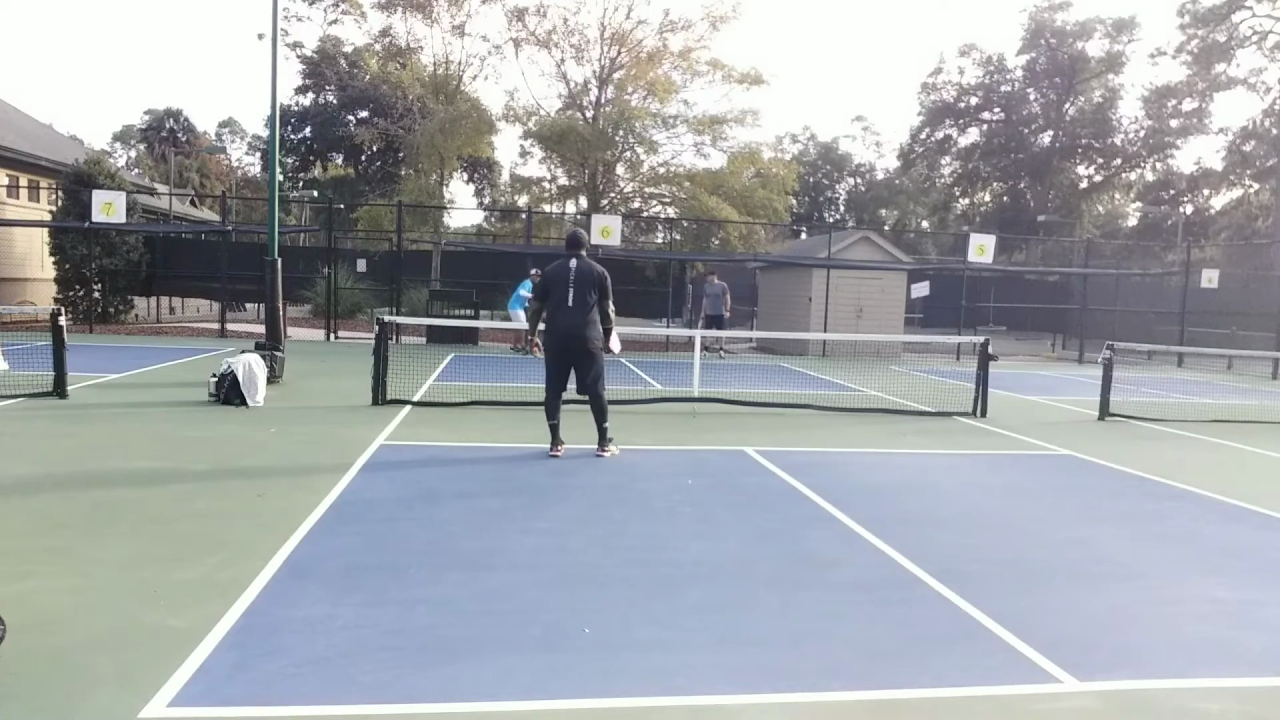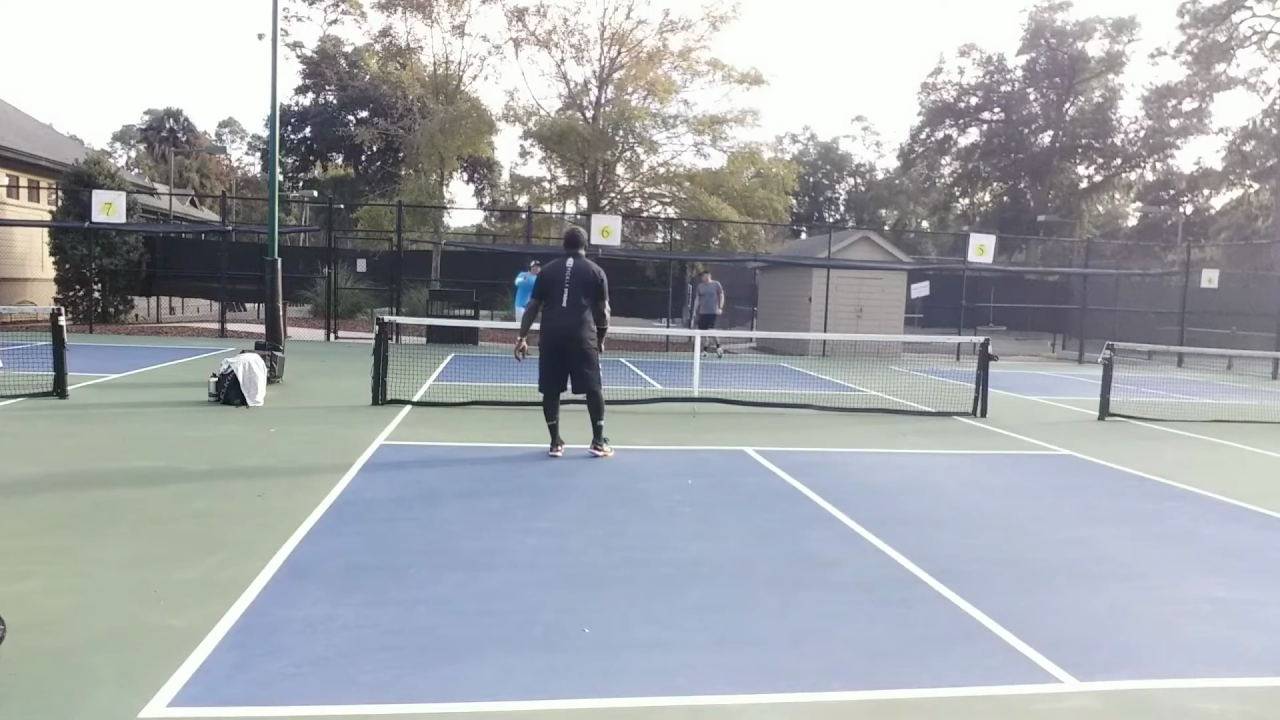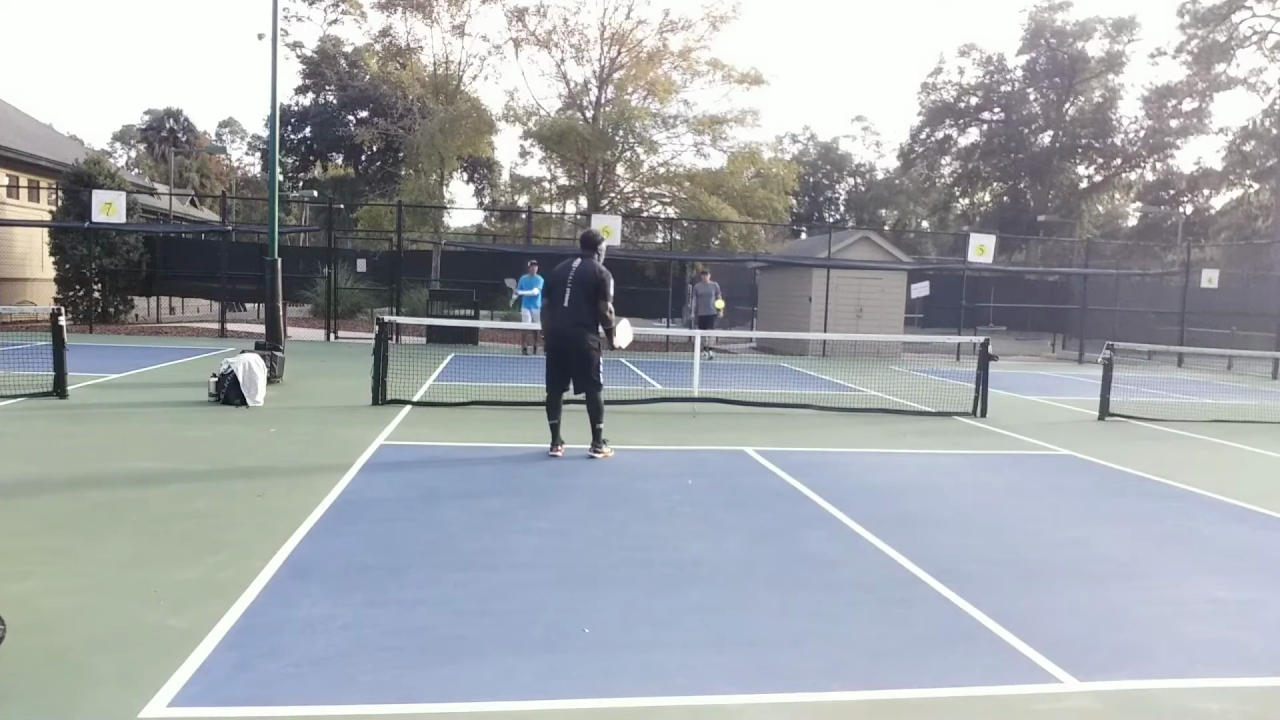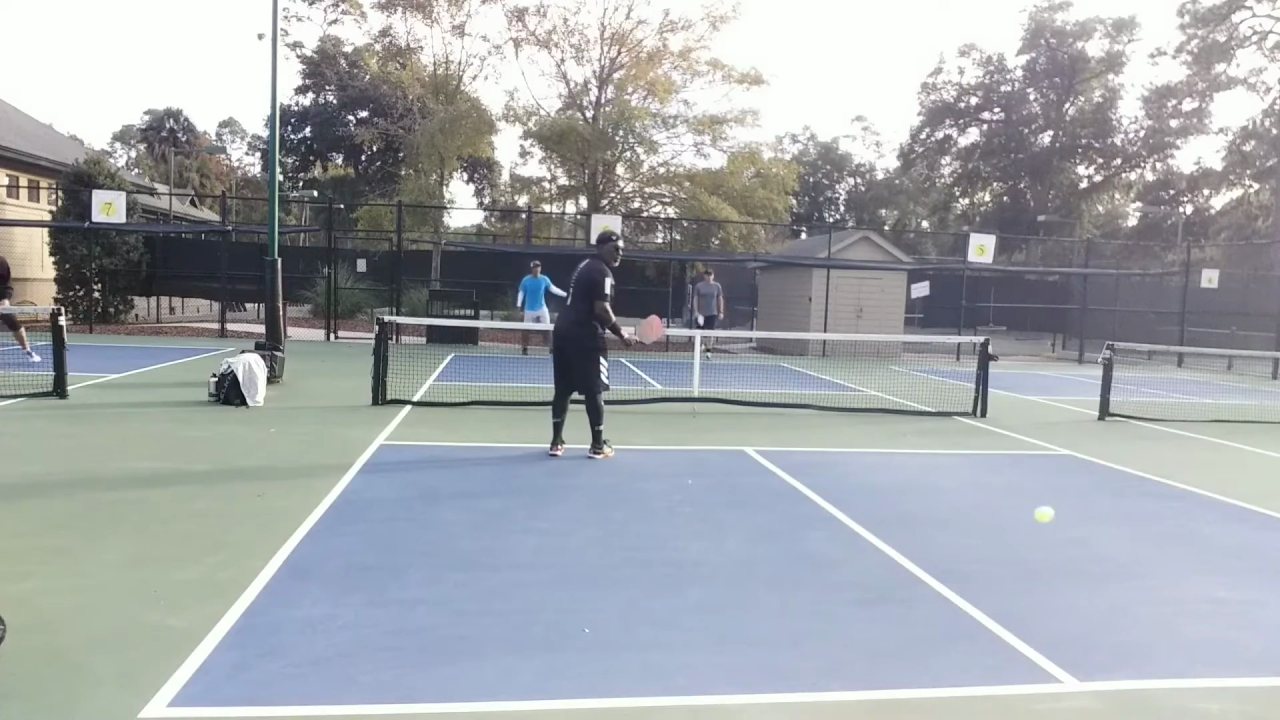
dt=0.4s
person 1, frame 1
left shoulder: (550, 271)
right shoulder: (599, 272)
left elbow: (535, 308)
right elbow: (607, 310)
left wrist: (531, 336)
right wrist: (607, 338)
left hip: (556, 337)
right hip: (587, 337)
left knee: (553, 390)
right knee: (596, 390)
left ankle: (556, 442)
right ankle: (604, 443)
person 1, frame 2
left shoulder: (547, 270)
right shoulder: (595, 271)
left elbow: (532, 307)
right elbow: (603, 311)
left wrist: (522, 338)
right wrist: (600, 339)
left hip: (551, 337)
right hip: (582, 337)
left knee: (551, 390)
right knee: (593, 389)
left ankle: (555, 443)
right ankle: (598, 442)
person 1, frame 3
left shoulder: (559, 269)
right shoulder: (601, 273)
left elbow: (546, 306)
right elbow: (605, 311)
left wrist: (546, 336)
right wrist: (611, 337)
left hip: (555, 335)
right hip: (583, 337)
left knee: (554, 390)
right knee: (593, 390)
left ankle: (556, 442)
right ankle: (597, 444)
person 1, frame 4
left shoulder: (583, 268)
right shoulder: (602, 272)
right elbow: (601, 309)
right wrist: (621, 335)
left hip: (562, 332)
right hip: (585, 337)
left knee: (562, 389)
right knee: (593, 390)
left ankle: (556, 442)
right ankle: (597, 445)
